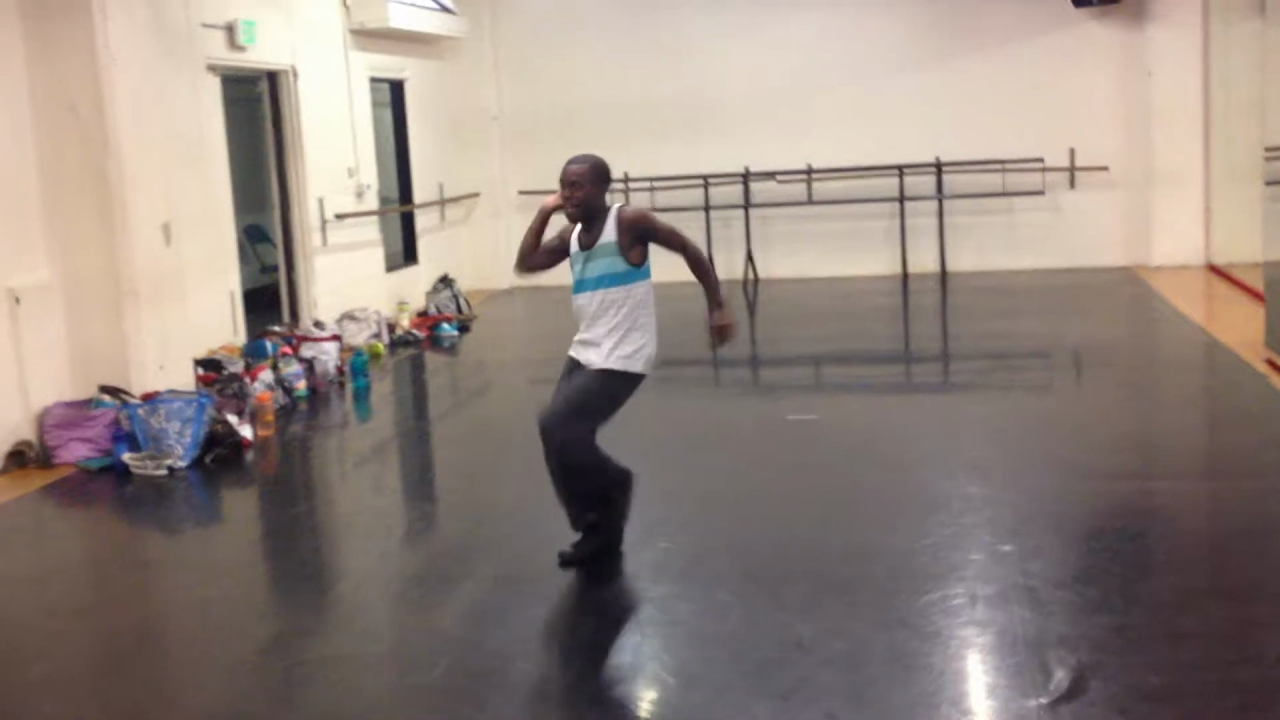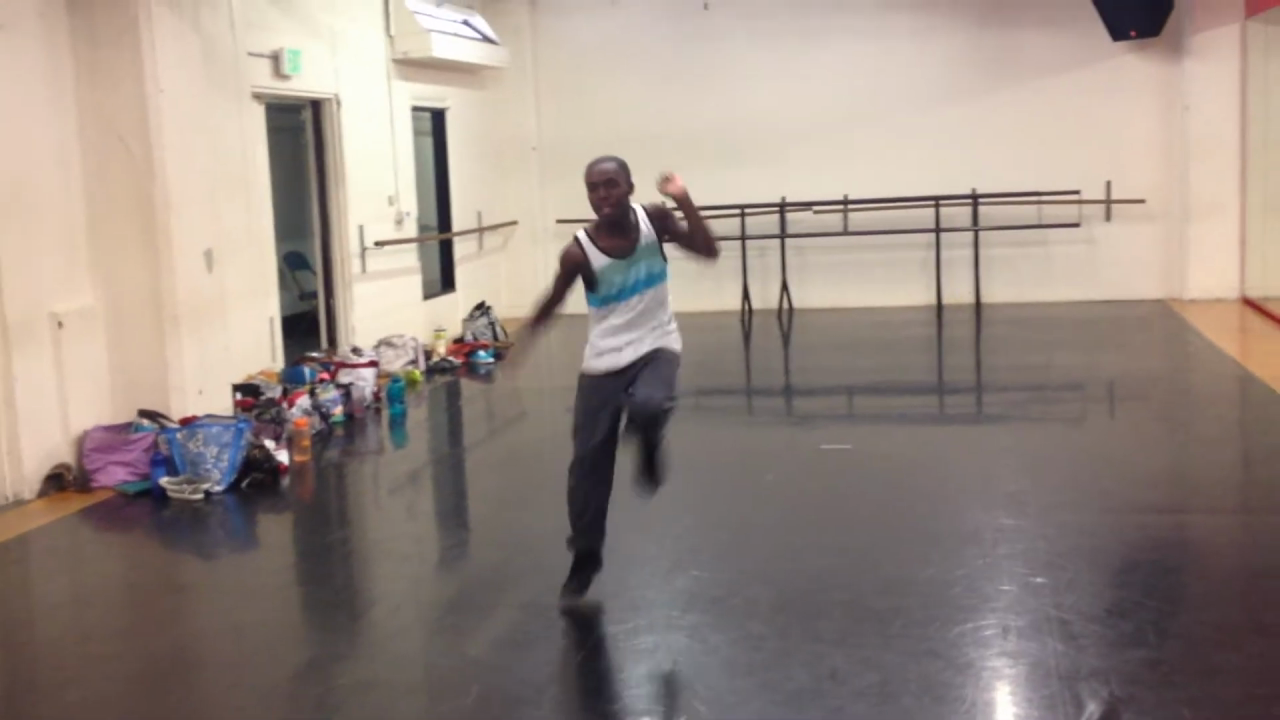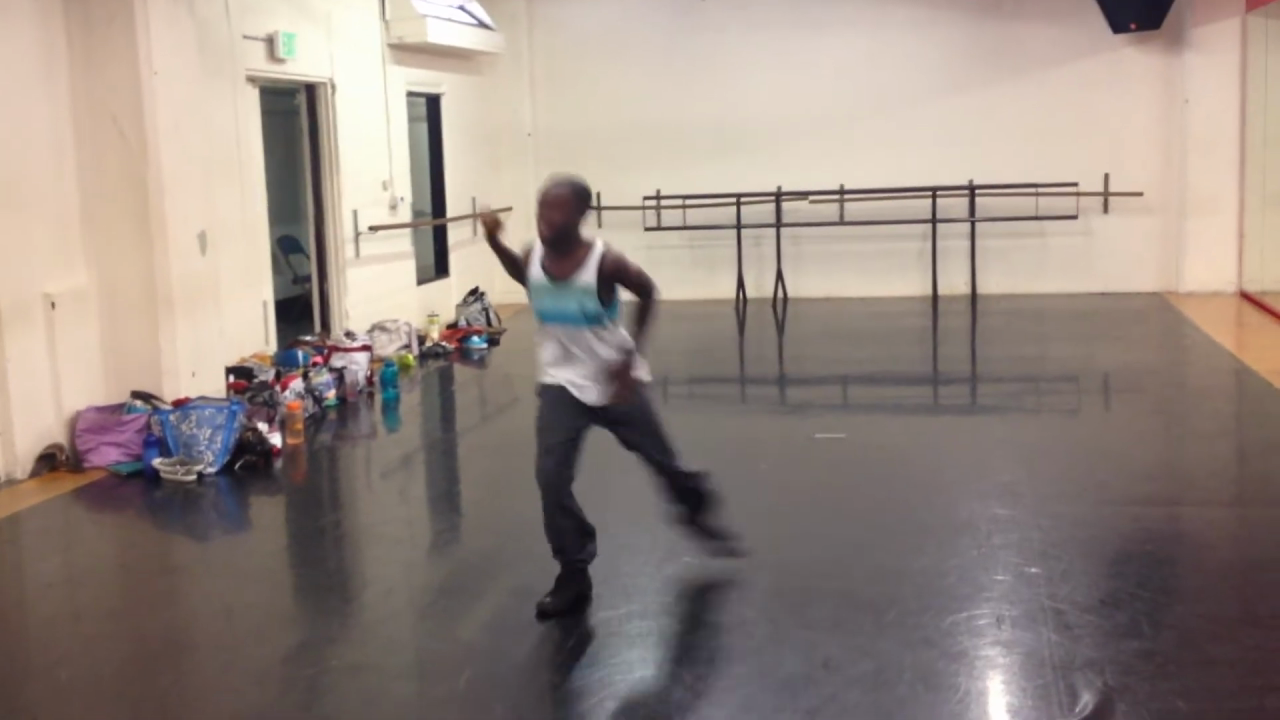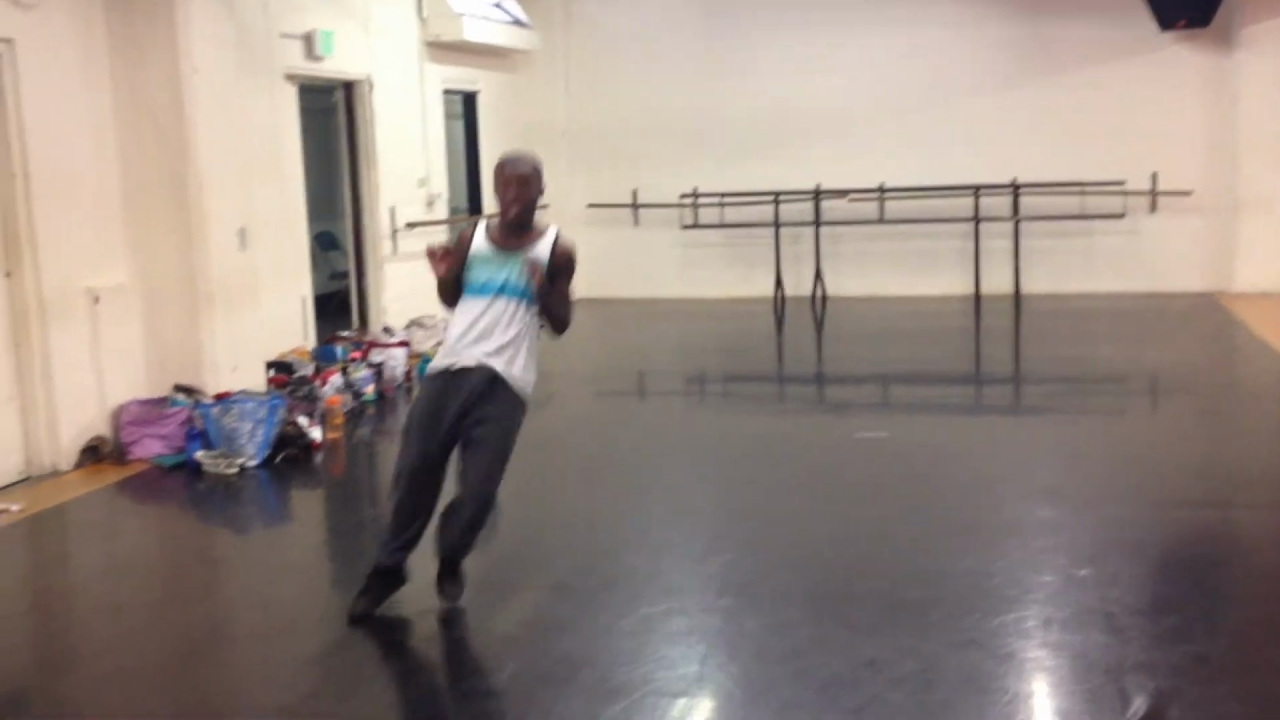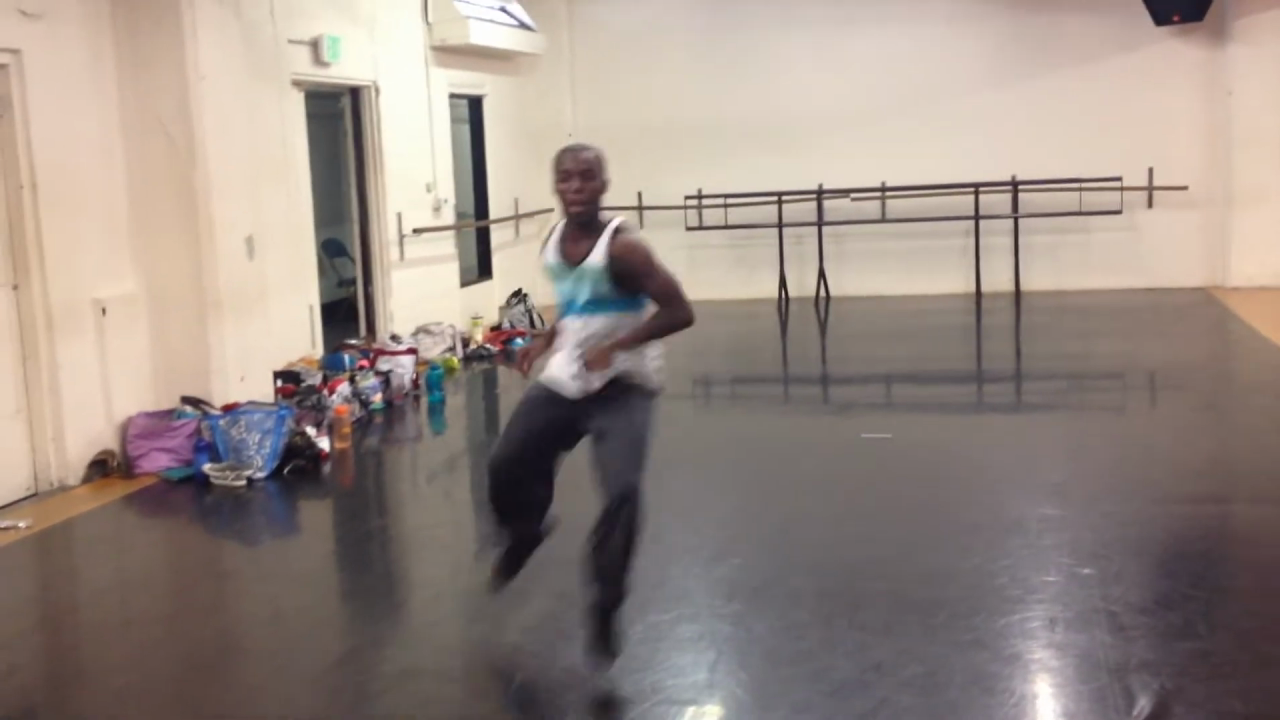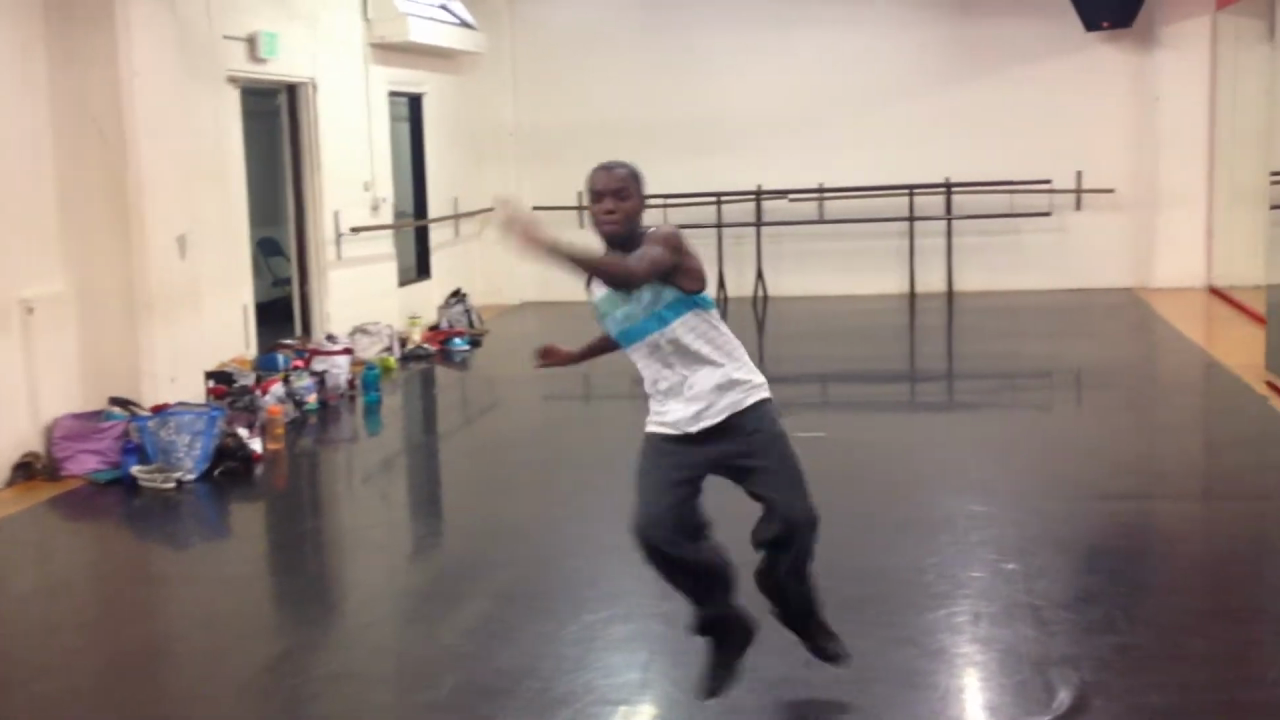
dt=0.5s
person 1, frame 1
left shoulder: (631, 221)
right shoulder: (572, 234)
left elbow: (690, 251)
right elbow: (525, 266)
left wrist: (717, 306)
right wrist: (545, 212)
left hip: (622, 358)
right hip: (584, 354)
left knee: (557, 428)
right knee: (556, 435)
left ankle: (613, 485)
right ankle: (601, 530)
person 1, frame 2
left shoulder: (652, 220)
right shoulder: (579, 249)
left elbow: (707, 250)
right elbow: (554, 299)
left wrist: (685, 204)
right wrist: (524, 340)
left hip: (656, 348)
right hip: (603, 362)
left knee: (649, 407)
right knee: (588, 458)
left ankle: (649, 457)
right ankle: (584, 559)
person 1, frame 3
left shoulder: (605, 261)
right shoulder: (532, 256)
left elbow: (647, 293)
left wrist: (629, 363)
right wrist: (495, 242)
left hip: (615, 379)
right hip: (561, 383)
left knee: (663, 462)
right knee: (552, 476)
left ankle: (699, 512)
right ankle: (573, 575)
person 1, frame 4
left shoulder: (556, 251)
right shoulder: (473, 237)
left elbow: (560, 323)
left wrist: (544, 292)
right wrist: (443, 274)
left hip: (503, 381)
right hip: (451, 370)
left knee: (477, 489)
right knee: (415, 470)
left ankle: (449, 564)
right ankle: (387, 570)
person 1, frame 5
left shoulder: (625, 247)
right shoulder: (555, 240)
left elbow: (681, 312)
left wrist: (616, 344)
right wrist: (547, 338)
left hip: (621, 384)
right hip: (564, 380)
left knee: (622, 488)
right knee: (508, 466)
left ankle: (605, 610)
right ankle: (523, 534)
person 1, frame 6
left shoulder: (666, 245)
right shoulder: (598, 281)
left elbow: (633, 275)
left wrist: (549, 246)
right wrist: (575, 353)
left hip: (737, 403)
right hip: (671, 421)
left knee: (791, 521)
right knee: (660, 533)
left ankle: (799, 611)
right ankle: (725, 625)
